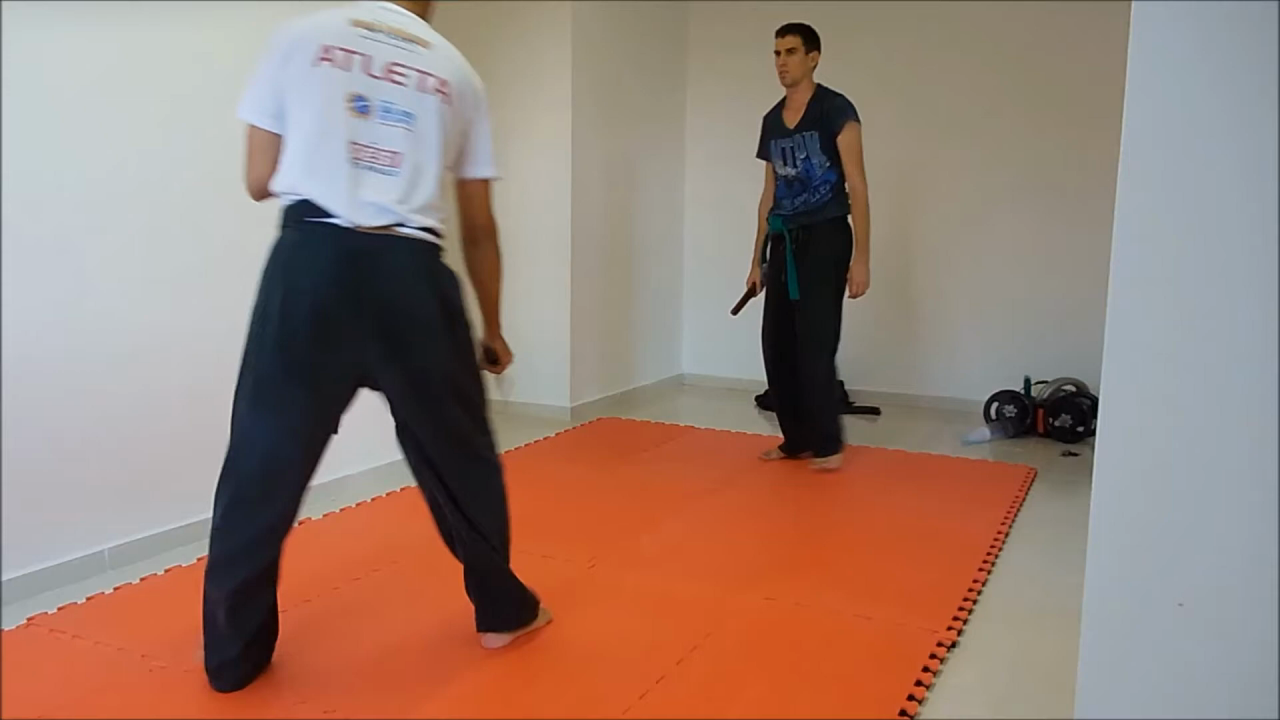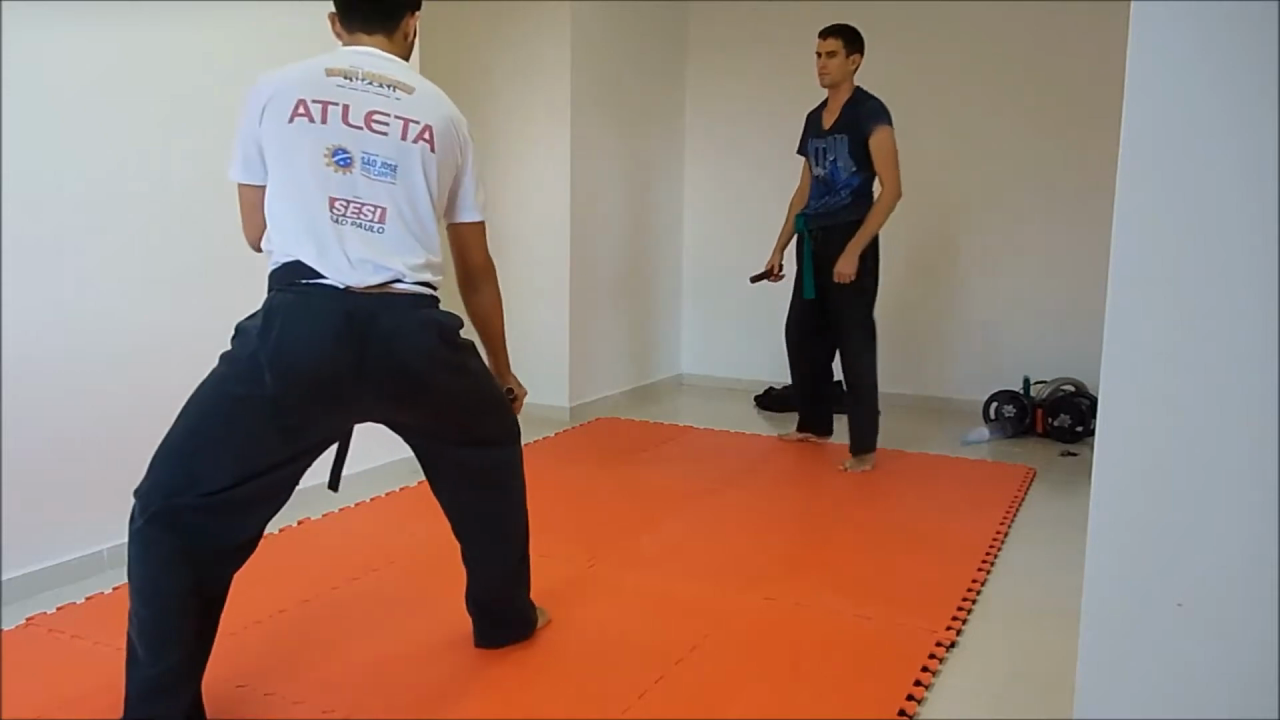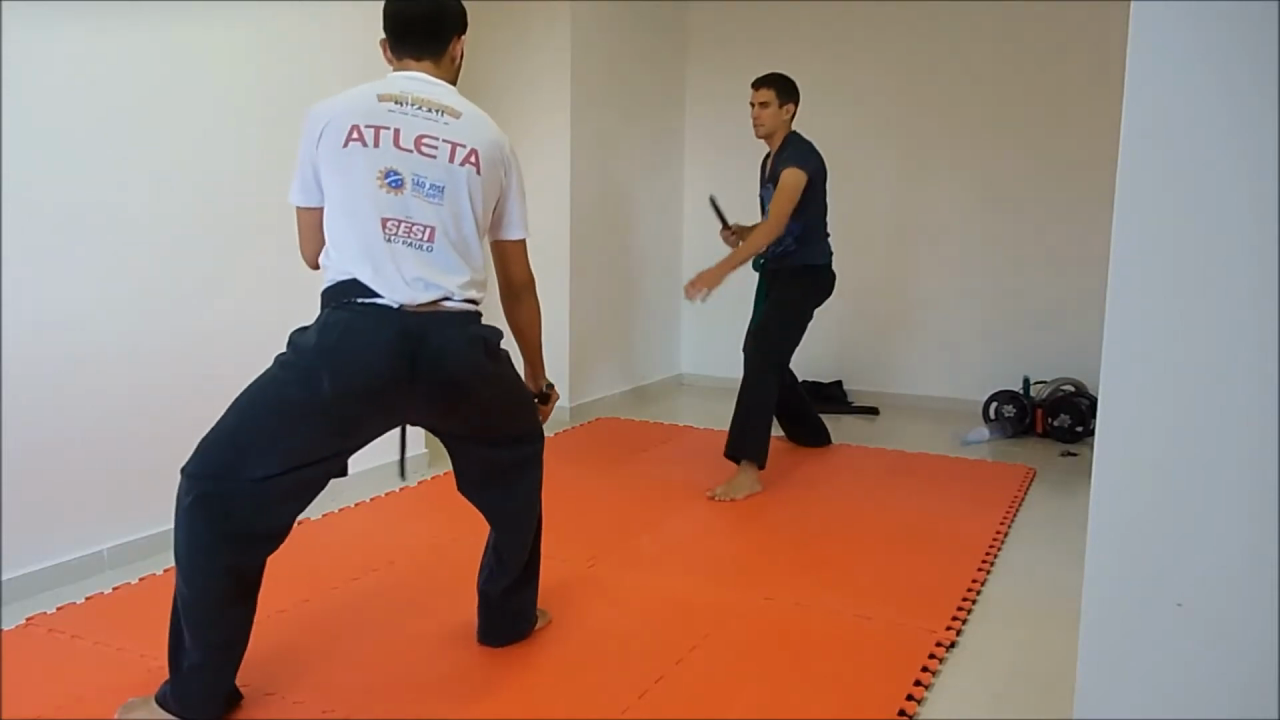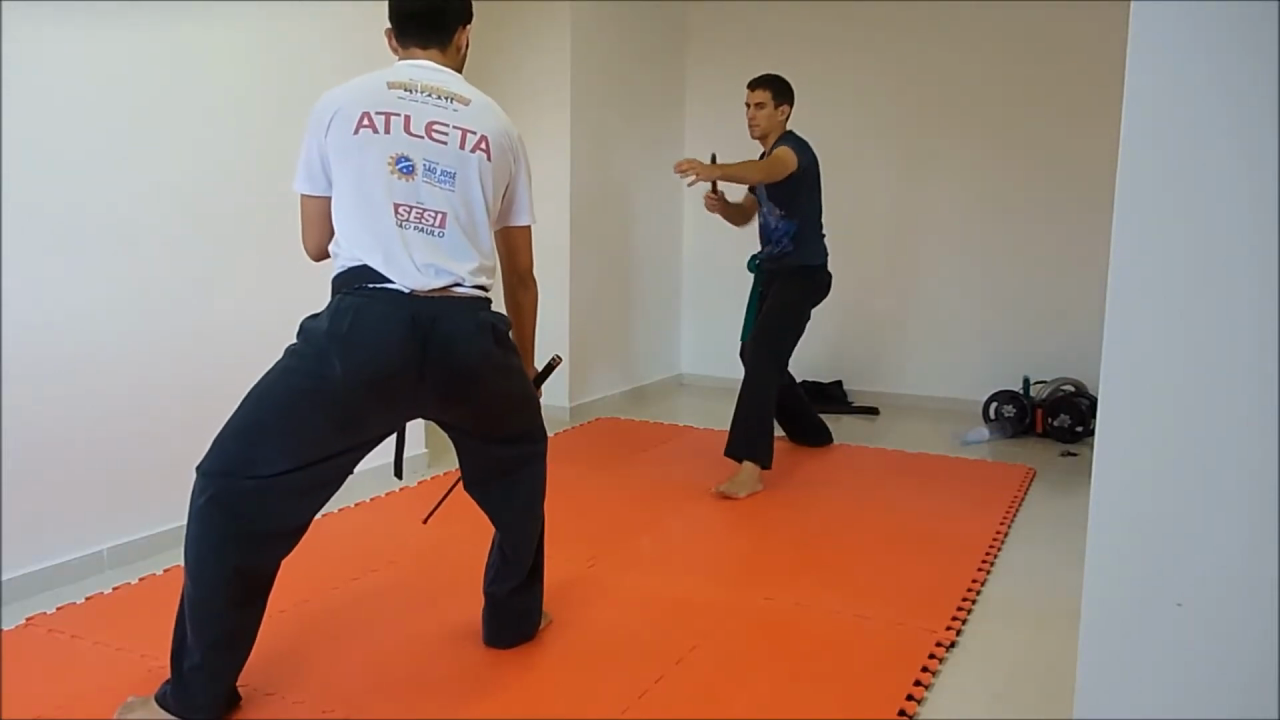
dt=1s
person 1, frame 1
right shoulder: (456, 71)
left elbow: (260, 180)
right elbow: (480, 226)
right wrist: (493, 328)
left hip: (310, 265)
right hip: (409, 275)
left knee: (265, 459)
right knee: (459, 449)
left ankle: (236, 653)
right ankle: (502, 610)
person 1, frame 2
left shoulder: (276, 90)
right shoulder: (441, 113)
left elbow: (257, 232)
right elbow: (477, 270)
right wrist: (503, 371)
left hip: (302, 328)
right hip: (410, 333)
left knee: (176, 508)
right knee: (489, 453)
right ankle: (504, 616)
person 1, frame 3
left shoulder: (332, 115)
right shoulder: (487, 135)
left elbow: (314, 251)
right elbow: (517, 283)
right wrist: (536, 378)
left hip: (353, 341)
right hip: (452, 347)
left knee: (218, 488)
right knee: (515, 454)
right ankle: (508, 615)
person 1, frame 4
left shoulder: (341, 104)
right shoulder: (496, 125)
left elbow: (317, 241)
right elbow: (520, 272)
right wrist: (523, 367)
left hip: (364, 327)
right hip: (464, 333)
left knee: (236, 486)
right knee: (517, 457)
right ankle: (514, 615)
person 2, frame 1
left shoulder: (836, 110)
right shoulder: (771, 120)
left elbow: (857, 187)
left wrist: (861, 257)
right wrist: (758, 258)
left hip: (824, 239)
right hip: (783, 243)
left knee: (814, 342)
right knee: (778, 344)
left ankle: (827, 445)
right ankle: (797, 440)
person 2, frame 2
left shoulder: (870, 113)
right shoulder: (814, 118)
left elbow: (891, 190)
left wrist: (855, 249)
right wrist: (781, 246)
left hip: (849, 240)
right hip: (815, 239)
left knee: (854, 340)
right knee: (802, 333)
left ankle: (864, 447)
right ankle: (815, 423)
person 2, frame 3
left shoulder: (799, 156)
right shoulder: (769, 162)
left elbow: (776, 225)
left wrist: (721, 269)
right wrist: (739, 235)
left hip: (806, 273)
right hip: (780, 272)
left knee: (761, 353)
right knee: (765, 355)
left ankle: (749, 471)
right ankle: (810, 432)
person 2, frame 4
left shoulder: (793, 150)
right shoulder: (764, 161)
left elbow: (762, 172)
right elbow: (744, 215)
left wrist: (714, 170)
right wrist: (720, 204)
left hip: (802, 272)
right hip: (776, 272)
left knee: (760, 354)
right knee: (762, 358)
left ankle: (750, 466)
right ankle: (812, 432)
